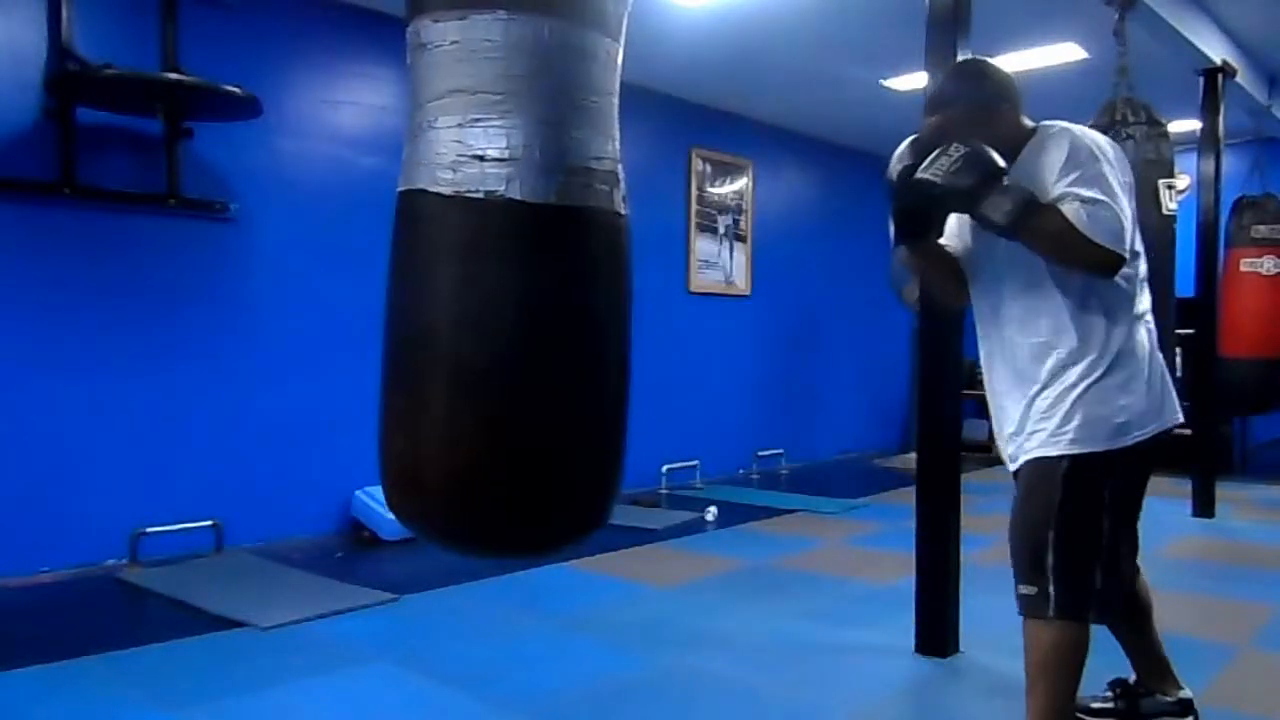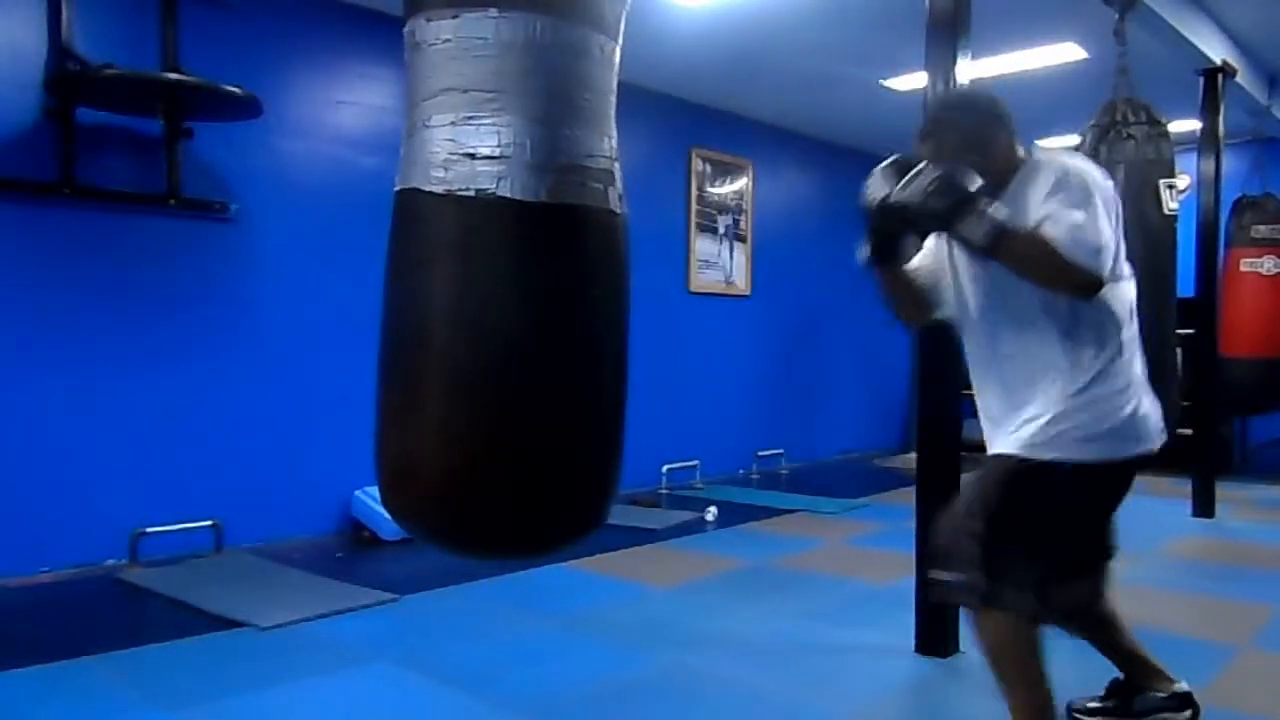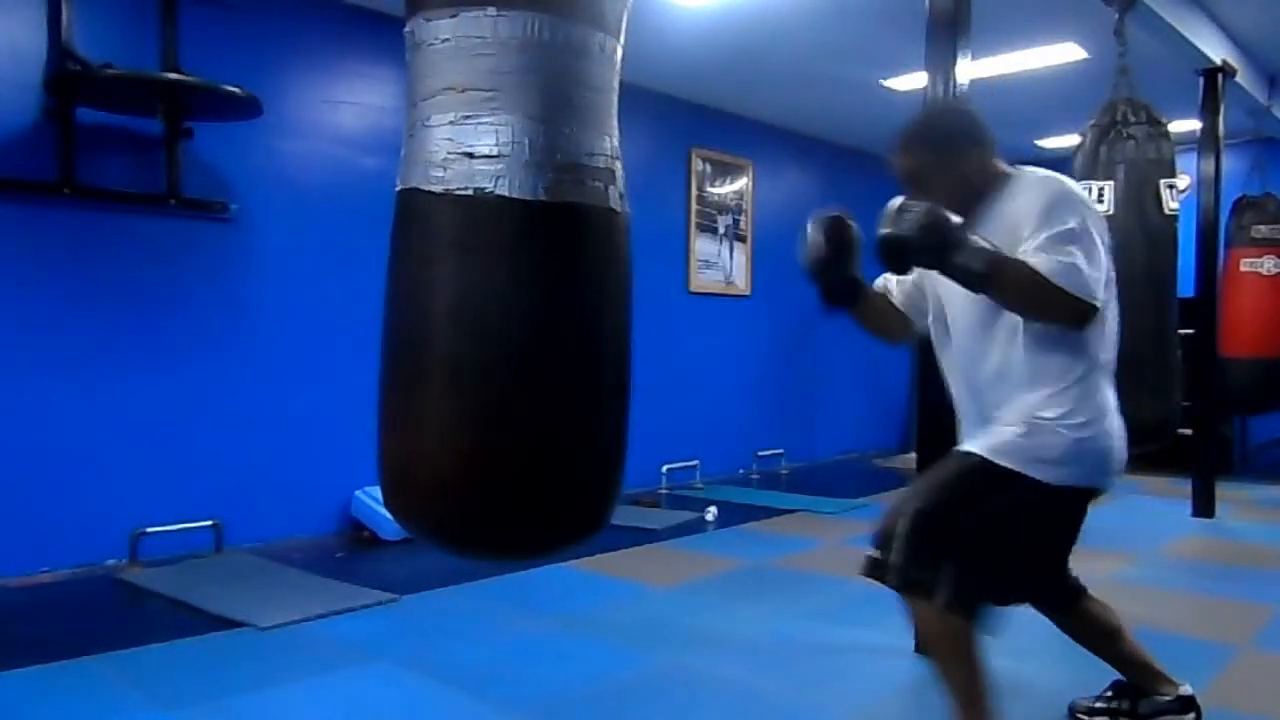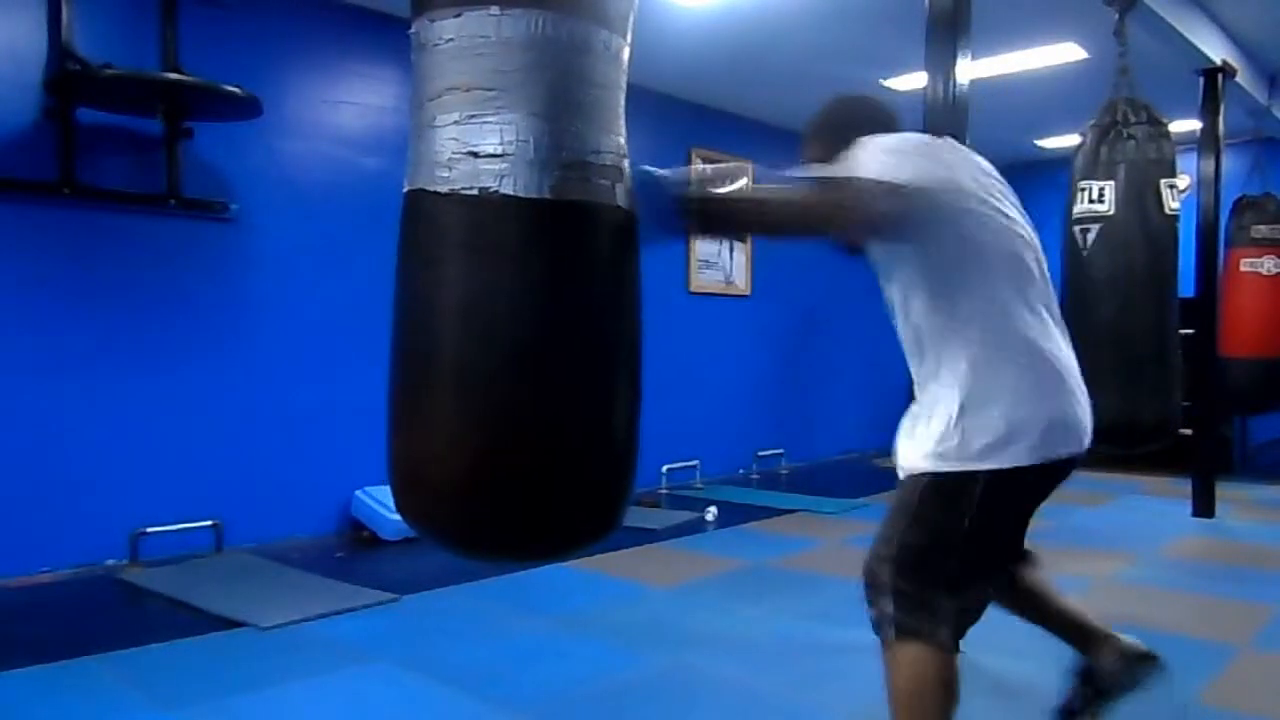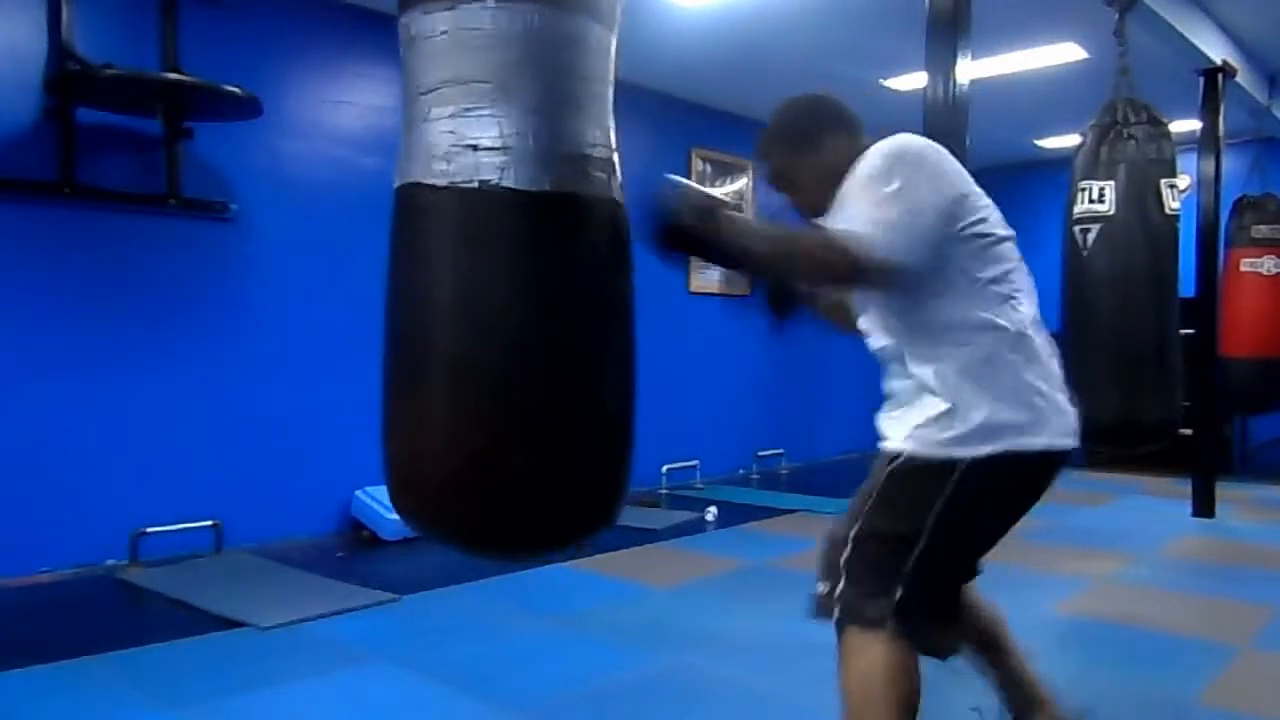
dt=0.4s
person 1, frame 1
left shoulder: (1075, 150)
right shoulder: (981, 176)
left elbow: (1103, 252)
right elbow: (954, 291)
left wrist: (996, 200)
right wrist: (917, 228)
left hip: (1090, 406)
right hip: (1048, 410)
left knee: (1053, 571)
right knee: (1098, 561)
person 1, frame 2
left shoulder: (1065, 178)
right shoulder: (961, 210)
left elbow: (1083, 274)
right elbow: (917, 308)
left wrist: (974, 223)
right wrist: (885, 249)
left hip: (1083, 423)
right hip: (1040, 427)
left knee: (974, 554)
right knee: (1053, 578)
person 1, frame 3
left shoulder: (1049, 197)
right shoulder: (947, 226)
left elbow: (1074, 305)
right elbow: (894, 323)
left wrist: (964, 255)
right wrist: (843, 285)
left hip: (1049, 439)
right hip: (1025, 441)
left knee: (912, 546)
right knee: (1042, 582)
person 1, frame 4
left shoulder: (900, 151)
right shoulder: (946, 168)
left elbow: (848, 209)
left wrist: (704, 206)
left hip: (996, 422)
right hip: (1038, 413)
left knee: (910, 594)
right knee: (975, 559)
right ankle: (1109, 653)
person 1, frame 5
left shoulder: (900, 160)
right shoulder: (886, 188)
left elbow: (858, 263)
right elbow: (864, 309)
left wrist: (717, 230)
right wrist: (793, 288)
left hip: (980, 426)
right hip: (1004, 422)
left knee: (868, 597)
right knee: (923, 579)
